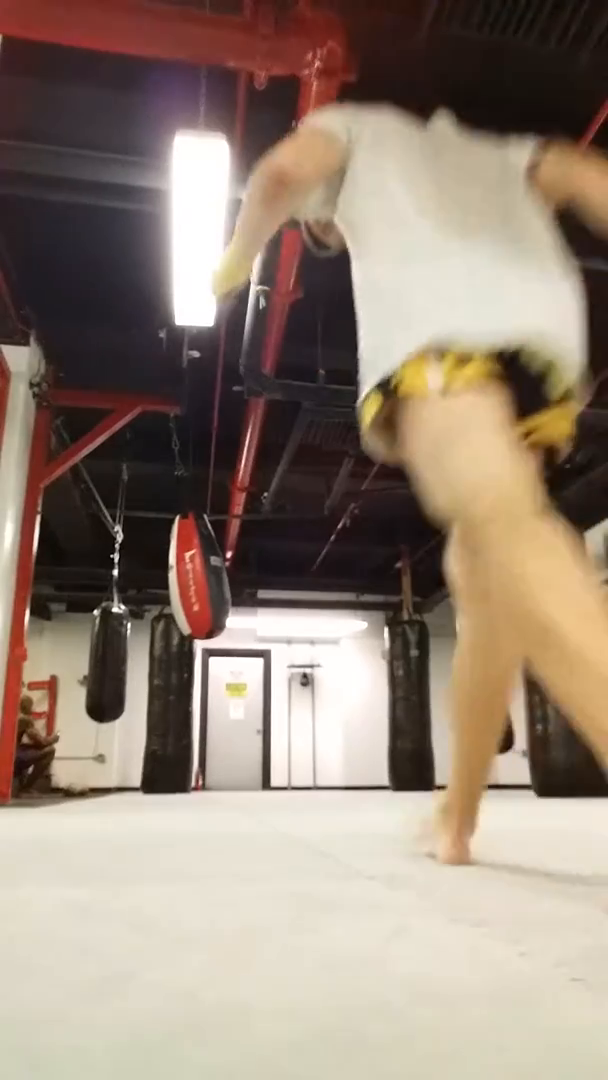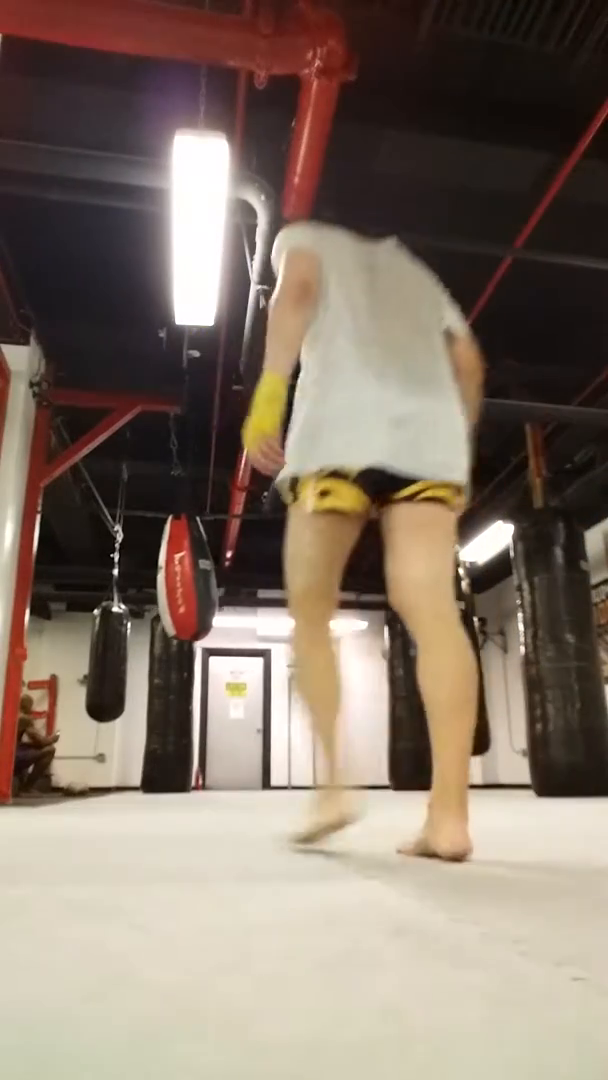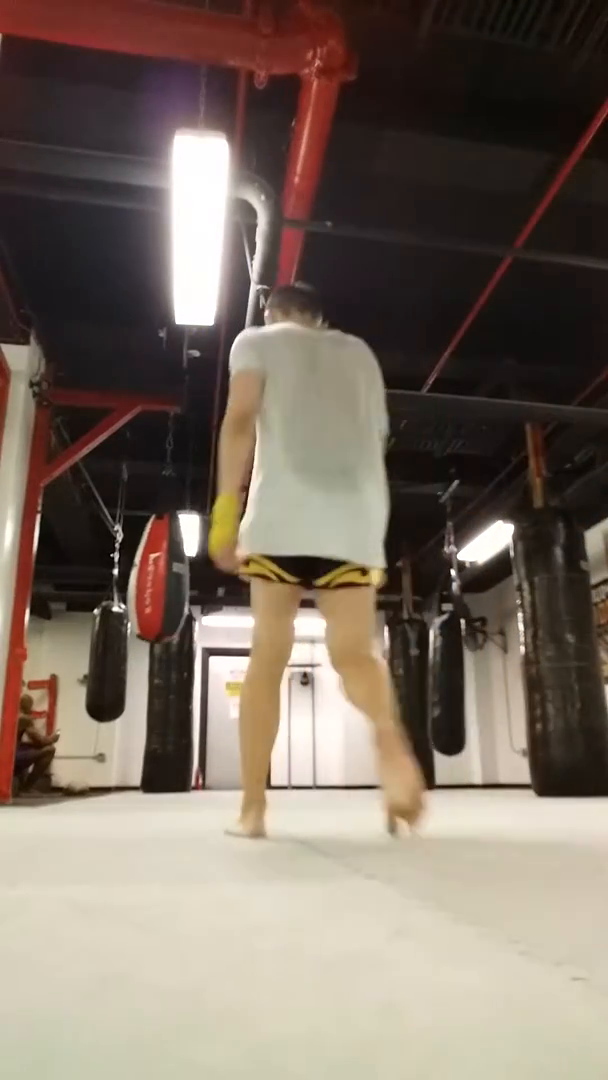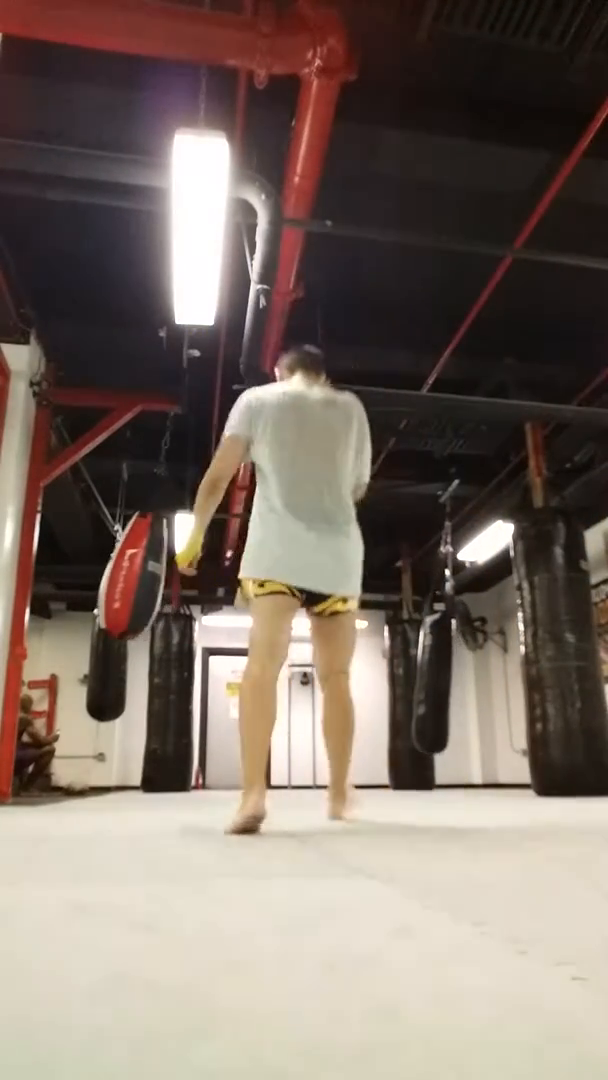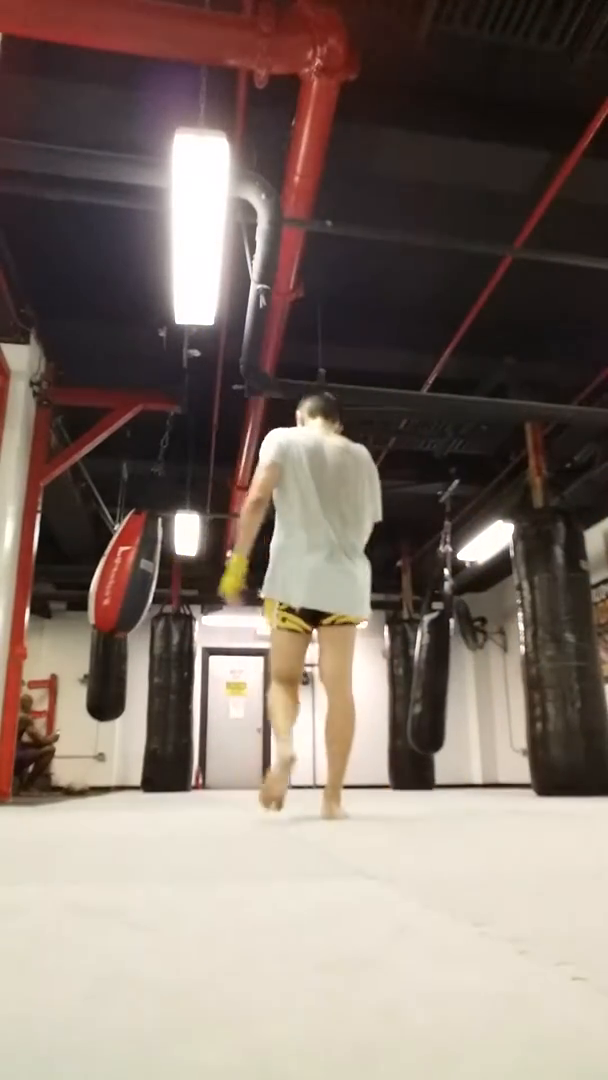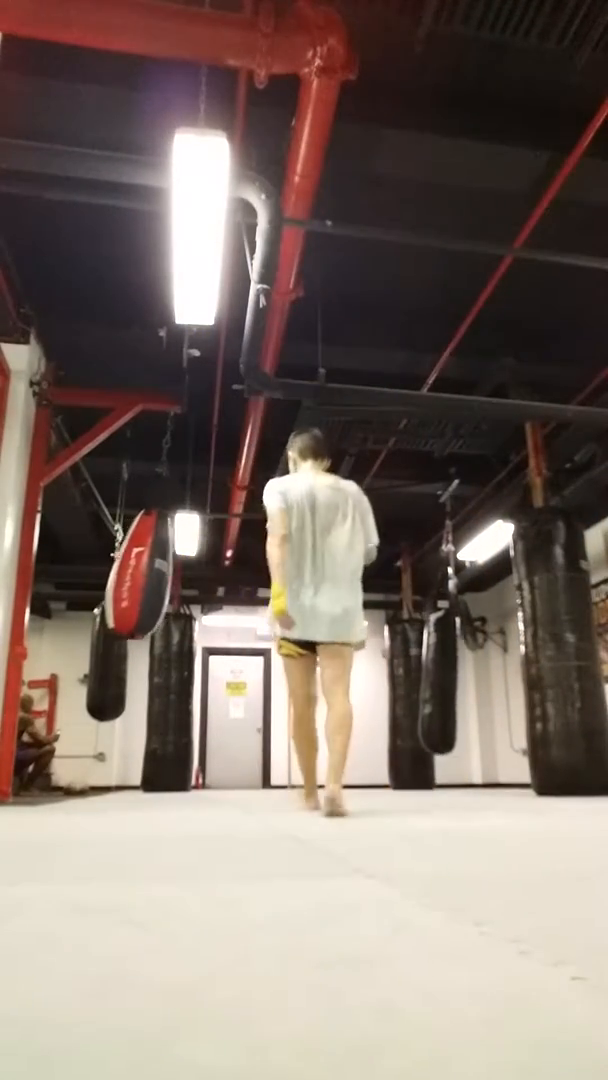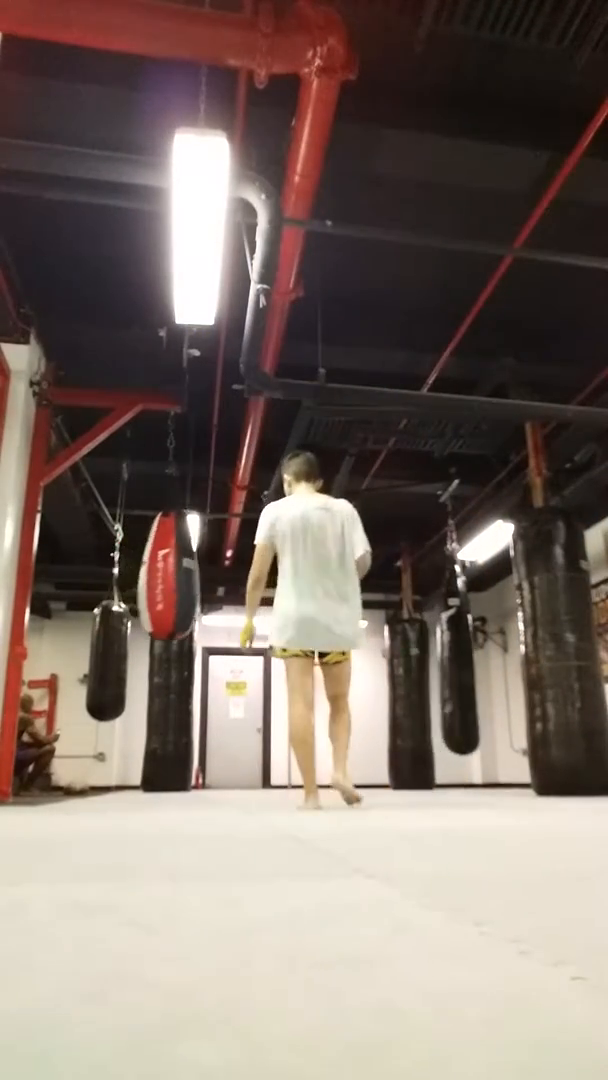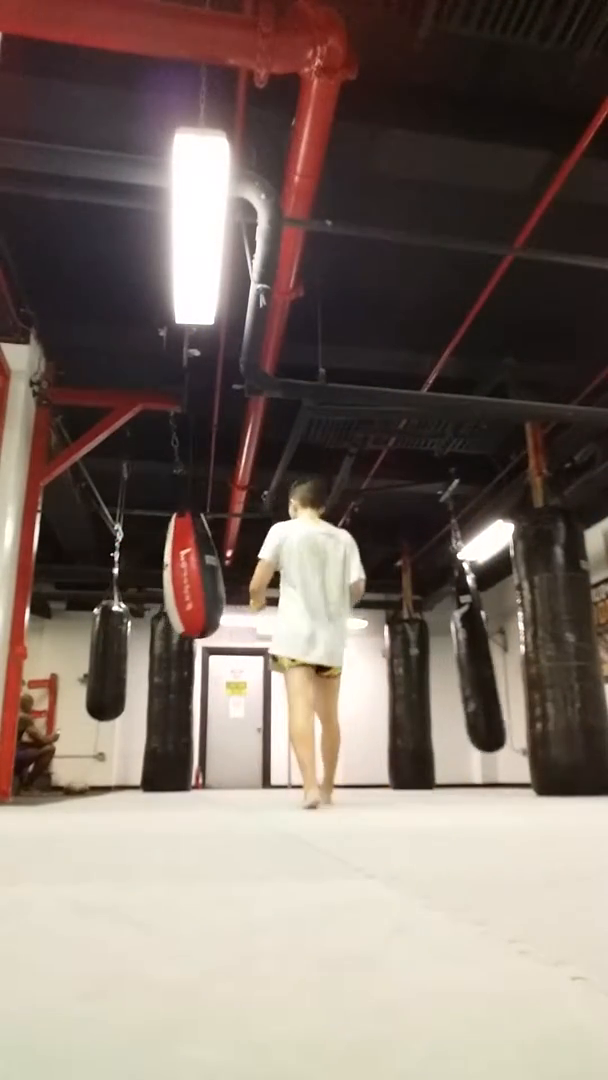
dt=0.3s
person 1, frame 1
left shoulder: (347, 129)
right shoulder: (482, 150)
left elbow: (285, 170)
left wrist: (238, 255)
left hip: (435, 324)
left knee: (499, 526)
right knee: (482, 572)
person 1, frame 2
left shoulder: (304, 240)
right shoulder: (413, 270)
left elbow: (296, 295)
right elbow: (467, 364)
left wrist: (269, 392)
right wrist: (459, 440)
left hip: (343, 426)
right hip: (431, 432)
left knee: (310, 607)
right knee: (432, 610)
left ankle: (333, 780)
right ankle: (449, 812)
person 1, frame 3
left shoulder: (257, 340)
right shoulder: (359, 352)
left elbow: (240, 419)
right elbow: (377, 438)
left wrist: (226, 506)
left hip: (280, 515)
right hip: (355, 513)
left knee: (268, 657)
right knee: (353, 652)
left ankle: (252, 807)
right ankle: (391, 743)
person 1, frame 4
left shoulder: (257, 399)
right shoulder: (352, 407)
left elbow: (216, 478)
left wrist: (194, 539)
left hip: (275, 550)
right hip: (338, 555)
left knee: (262, 665)
right knee: (335, 677)
left ankle: (254, 790)
right ankle: (338, 793)
person 1, frame 5
left shoulder: (283, 439)
right shoulder: (361, 456)
left elbow: (258, 498)
left wrist: (236, 561)
left hip: (292, 577)
right hip: (346, 580)
left knee: (284, 677)
right knee: (338, 687)
left ankle: (284, 746)
right ankle: (333, 797)
person 1, frame 6
left shoulder: (280, 486)
right shoulder: (353, 492)
left elbow: (277, 537)
right elbow: (369, 553)
left wrist: (277, 593)
left hip: (297, 608)
right hip: (341, 608)
left knee: (302, 703)
right knee: (338, 697)
left ankle: (310, 791)
right ankle: (334, 778)
person 1, frame 7
left shoulder: (275, 511)
right shoulder: (344, 509)
left elbow: (258, 574)
right elbow: (364, 562)
left wrist: (249, 619)
left hip: (295, 620)
right hip: (338, 620)
left knee: (300, 704)
right knee: (339, 700)
left ankle: (311, 793)
right ankle: (341, 768)
person 1, frame 8
left shoulder: (282, 531)
right shoulder: (343, 538)
left elbow: (258, 584)
right elbow: (357, 588)
left wrist: (256, 603)
left hip: (296, 634)
right hip: (332, 638)
left knee: (300, 709)
right knee: (328, 714)
left ankle: (311, 785)
right ankle: (327, 787)
